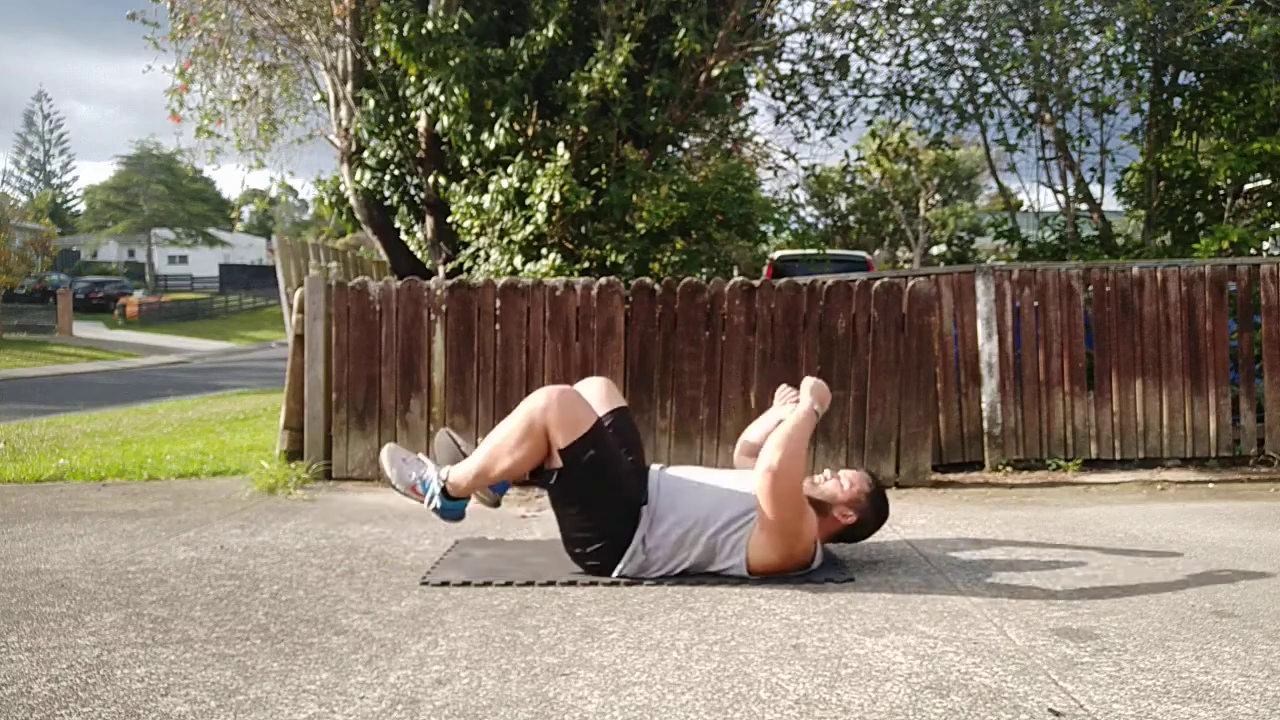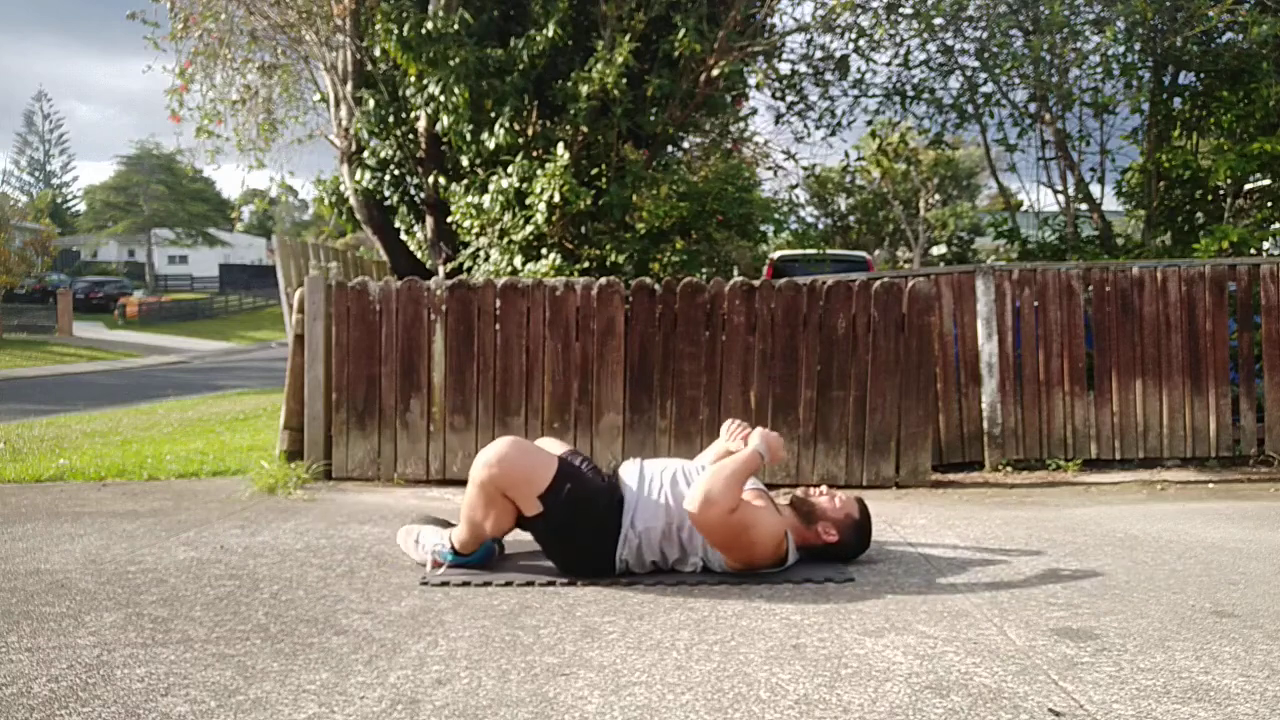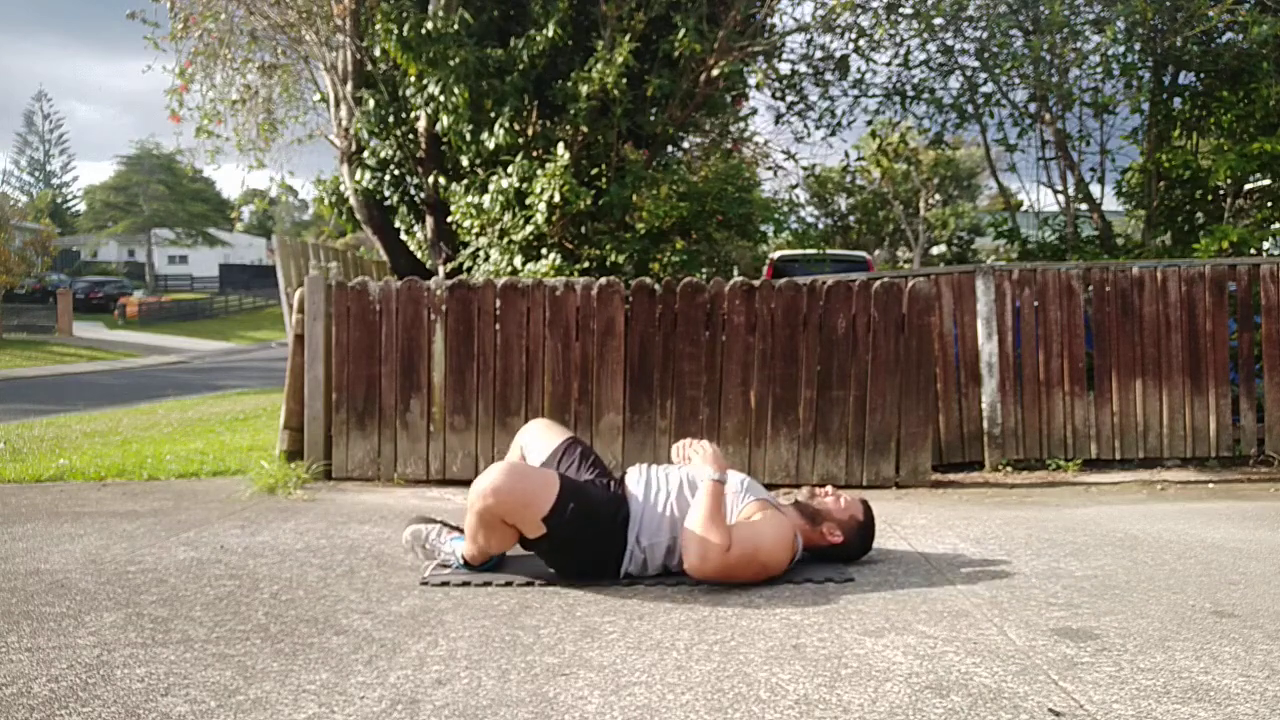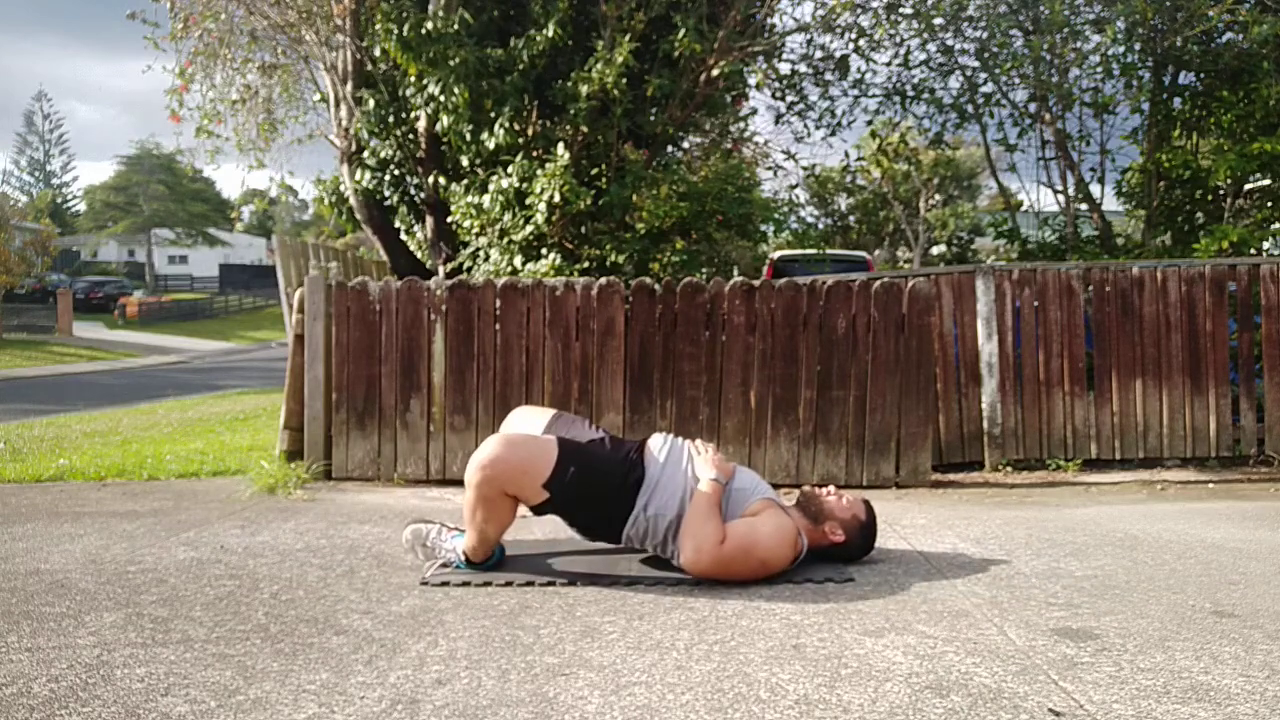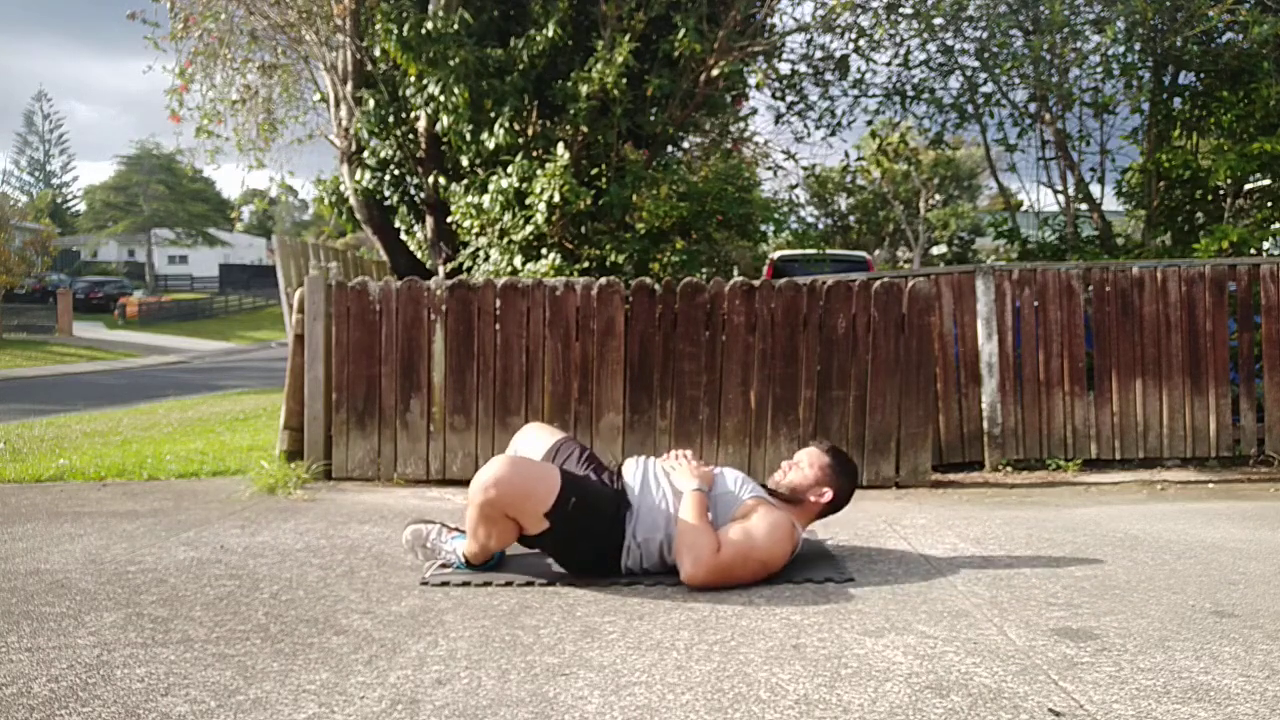
dt=0.7s
person 1, frame 1
left shoulder: (797, 541)
right shoulder: (785, 507)
left elbow: (771, 477)
right elbow: (749, 448)
left wrist: (809, 411)
right wrist: (785, 412)
left hip: (617, 534)
right hip: (635, 490)
left knee: (551, 403)
right knee: (594, 389)
left ankle: (449, 490)
right ankle: (487, 475)
person 1, frame 2
left shoulder: (767, 536)
right shoulder: (763, 509)
left elbow: (703, 505)
right elbow: (692, 482)
left wrist: (757, 453)
right wrist: (726, 445)
left hip: (603, 534)
right hip: (613, 497)
left knee: (501, 459)
right knee: (540, 449)
left ankle: (462, 548)
right ankle: (480, 531)
person 1, frame 3
left shoulder: (779, 540)
right shoulder: (769, 513)
left elbow: (703, 559)
left wrist: (713, 475)
right wrist: (694, 464)
left hip: (609, 536)
right hip: (614, 497)
left knee: (498, 485)
right knee: (535, 431)
left ankle: (470, 555)
right ankle: (485, 531)
person 1, frame 4
left shoulder: (780, 540)
right shoulder: (775, 513)
left elbow: (697, 556)
left wrist: (711, 479)
right wrist: (714, 472)
left hip: (621, 494)
left knee: (495, 458)
right knee: (521, 422)
left ankle: (473, 552)
right ankle: (482, 531)
person 1, frame 5
left shoulder: (776, 531)
right shoulder: (765, 503)
left elbow: (697, 567)
left wrist: (694, 488)
right wrist: (692, 473)
left hip: (610, 533)
right hip: (616, 486)
left knee: (499, 478)
right knee: (532, 436)
left ankle: (470, 554)
right ankle: (487, 535)
